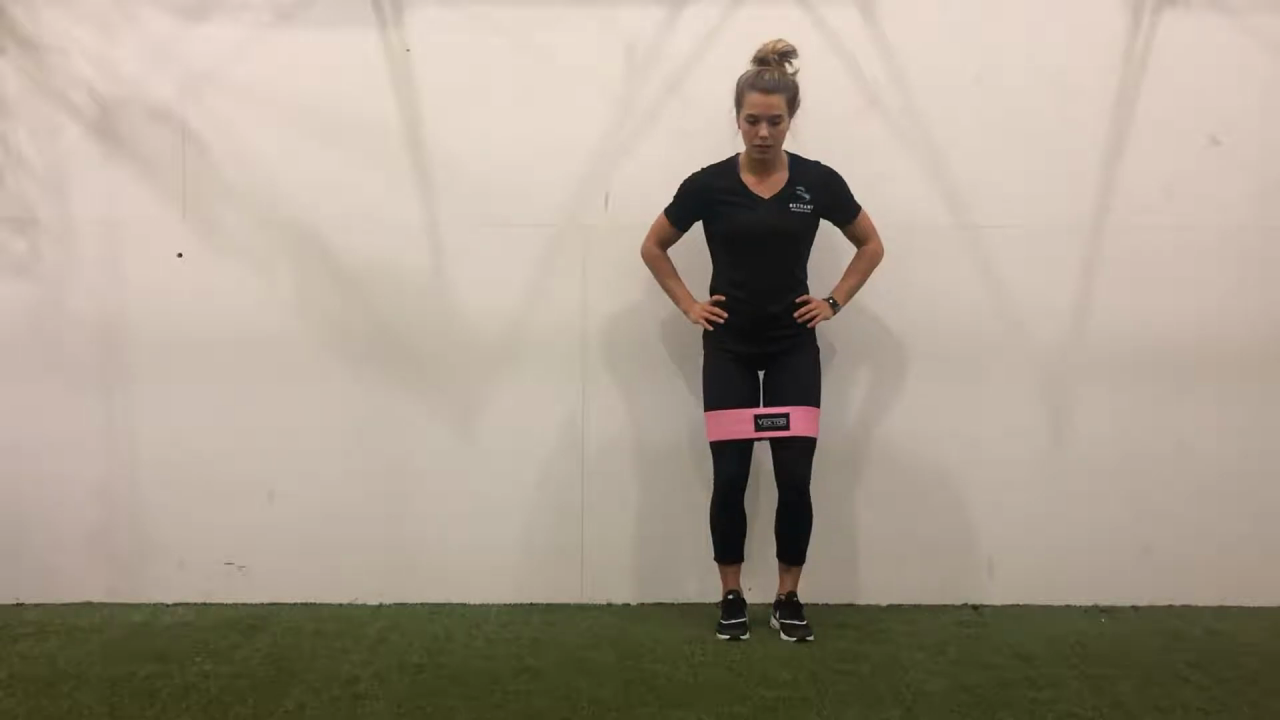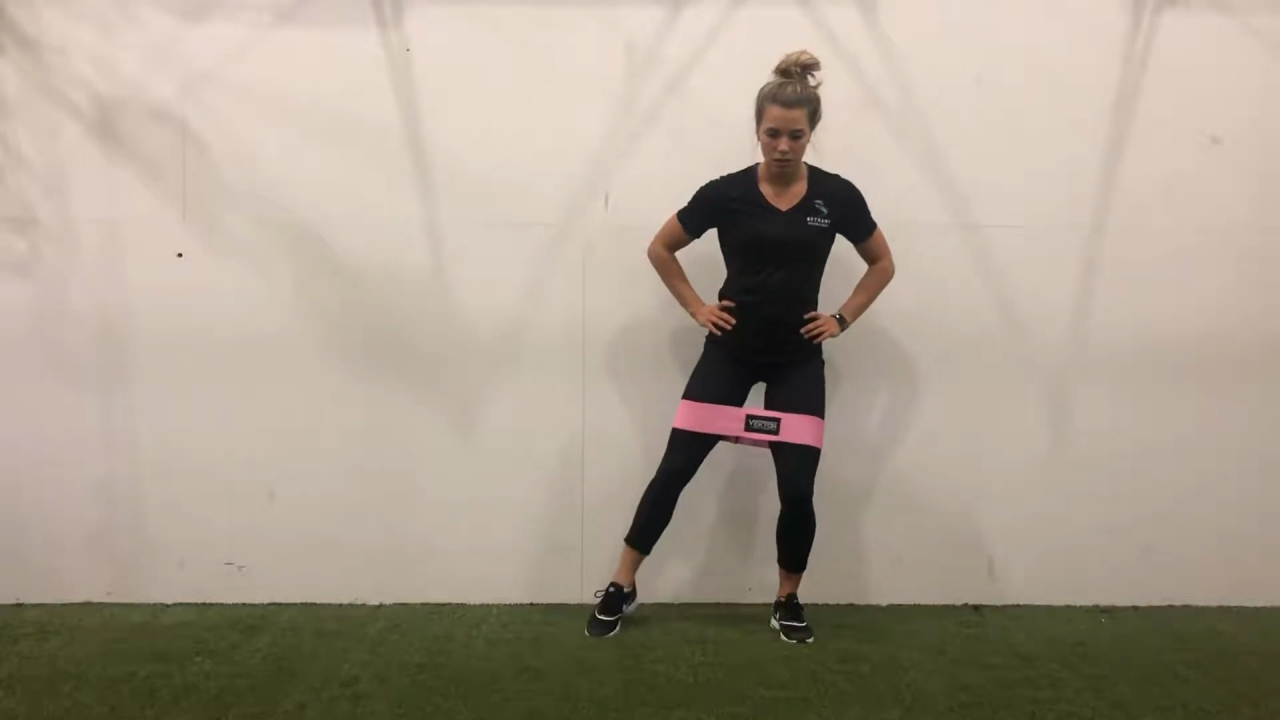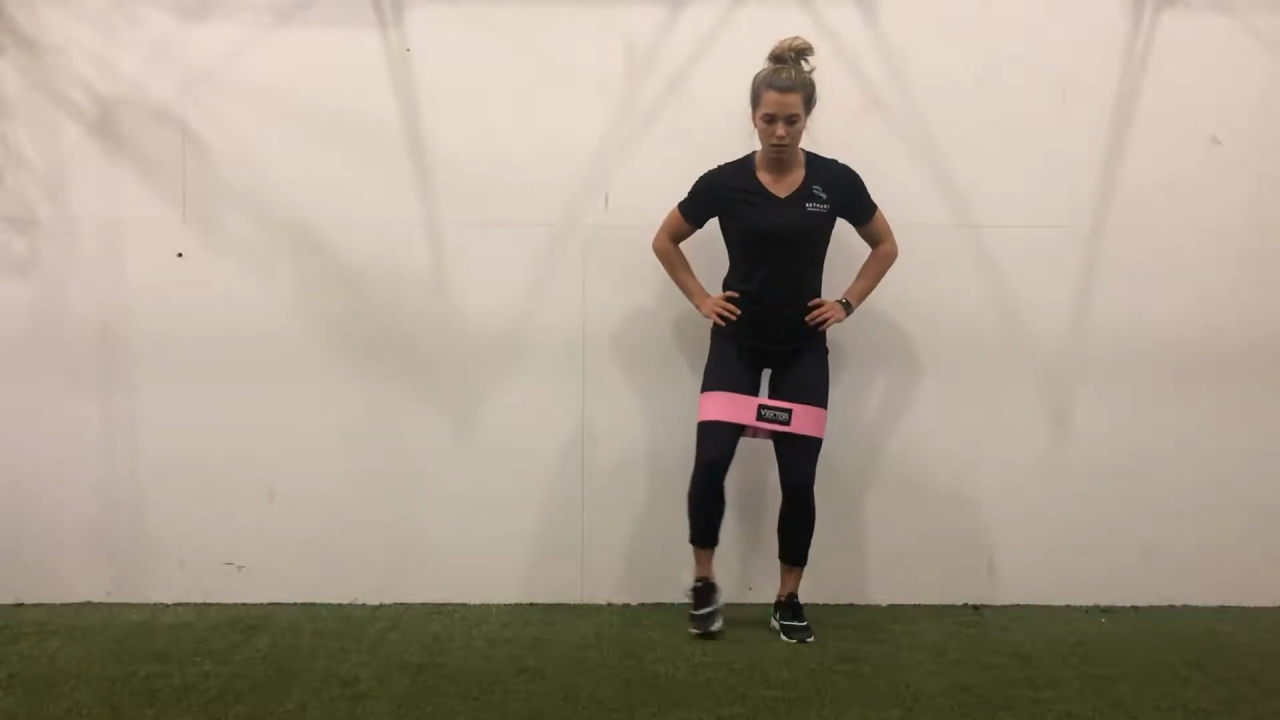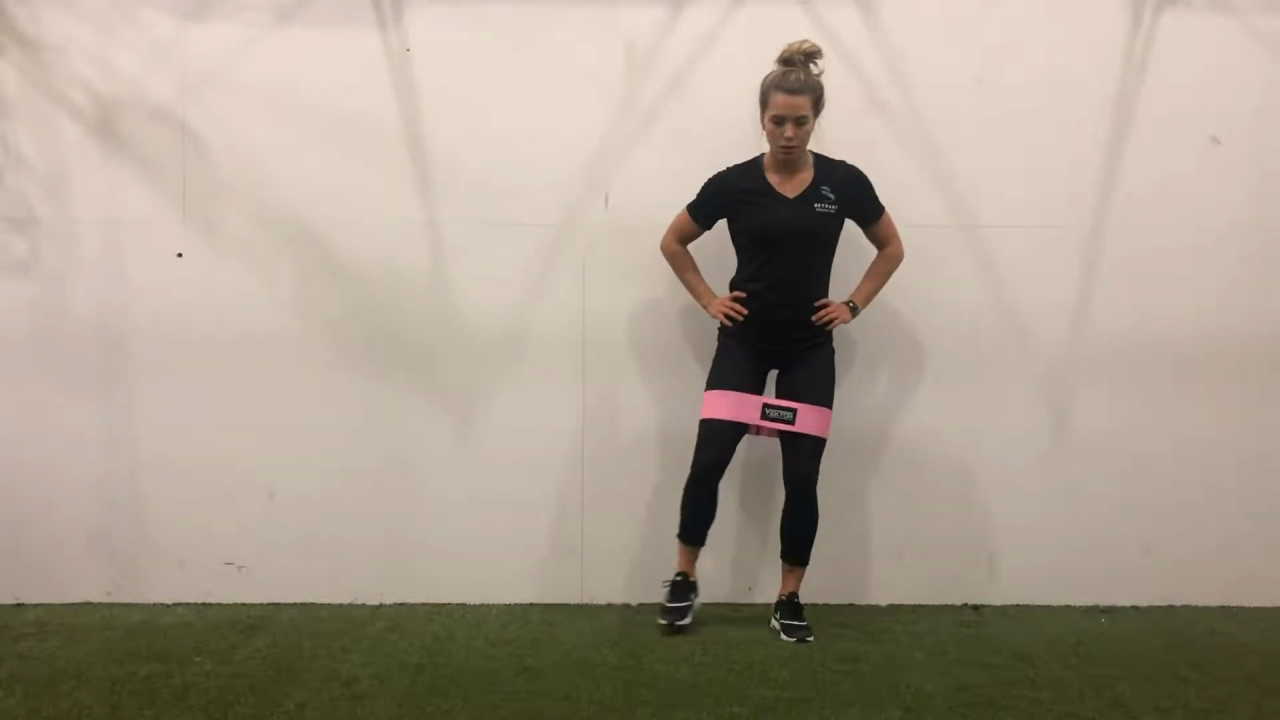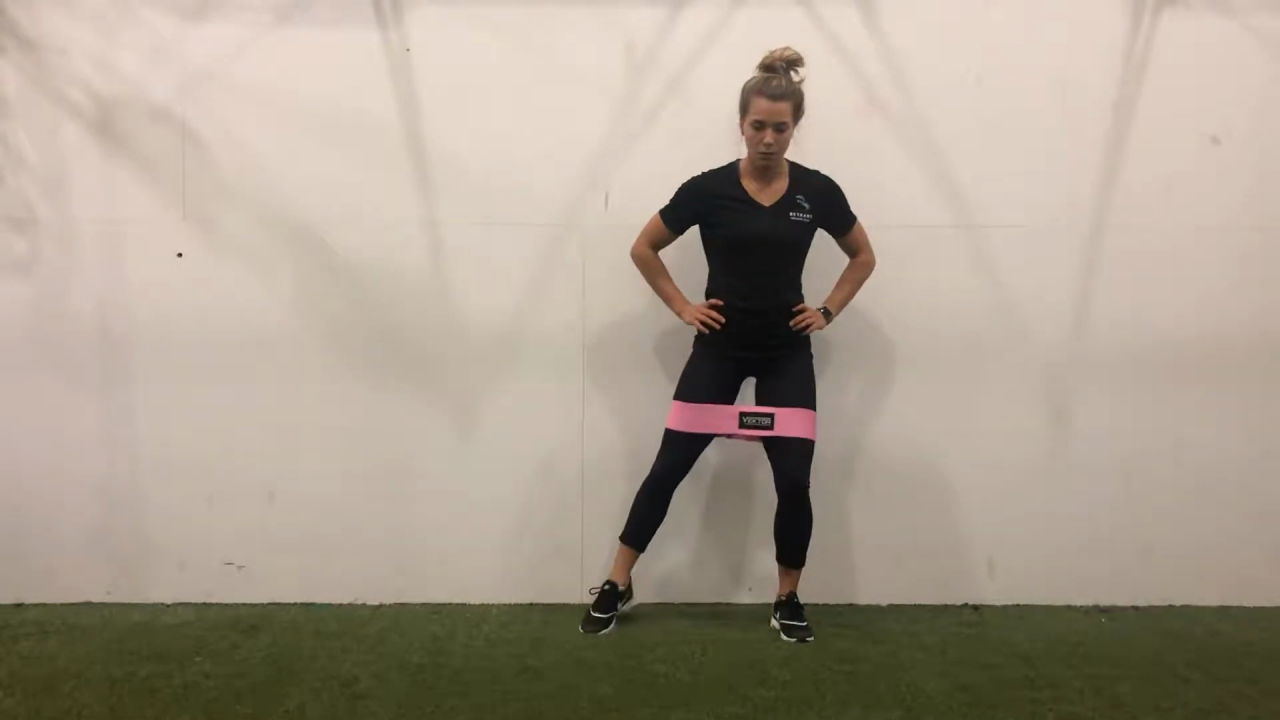
dt=1s
person 1, frame 1
left shoulder: (818, 181)
right shoulder: (709, 184)
left elbow: (870, 246)
right elbow: (653, 247)
left wrist: (833, 302)
right wrist: (689, 304)
left hip: (793, 348)
right hip: (729, 348)
left knee: (795, 481)
right knee: (730, 479)
left ankle: (788, 599)
right ankle: (731, 596)
person 1, frame 2
left shoulder: (837, 196)
right shoulder: (726, 193)
left elbow: (883, 265)
right elbow: (660, 249)
left wrist: (842, 319)
right wrist: (695, 307)
left hip: (798, 361)
right hip: (730, 353)
left knee: (798, 491)
right knee: (675, 470)
left ankle: (788, 602)
right ankle: (621, 587)
person 1, frame 3
left shoulder: (836, 180)
right shoulder: (725, 181)
left elbow: (885, 246)
right elbow: (665, 241)
left wrist: (847, 303)
right wrist: (701, 299)
left hip: (802, 349)
right hip: (736, 343)
left knee: (799, 481)
right knee: (710, 464)
left ankle: (788, 600)
right ankle: (704, 584)
person 1, frame 4
left shoulder: (845, 182)
right shoulder: (734, 182)
left elbow: (891, 249)
right elbow: (673, 242)
left wrist: (852, 304)
right wrist: (708, 300)
left hip: (809, 349)
right hip: (744, 342)
left knee: (803, 481)
right knee: (708, 462)
left ankle: (789, 601)
right ankle: (683, 579)
person 1, frame 5
left shoulder: (817, 191)
right shoulder: (708, 189)
left elbow: (863, 258)
right elbow: (644, 248)
left wrist: (826, 311)
right wrist: (681, 306)
left hip: (786, 355)
right hip: (719, 350)
left knee: (795, 484)
right knee: (669, 468)
left ankle: (788, 600)
right ankle: (616, 585)
